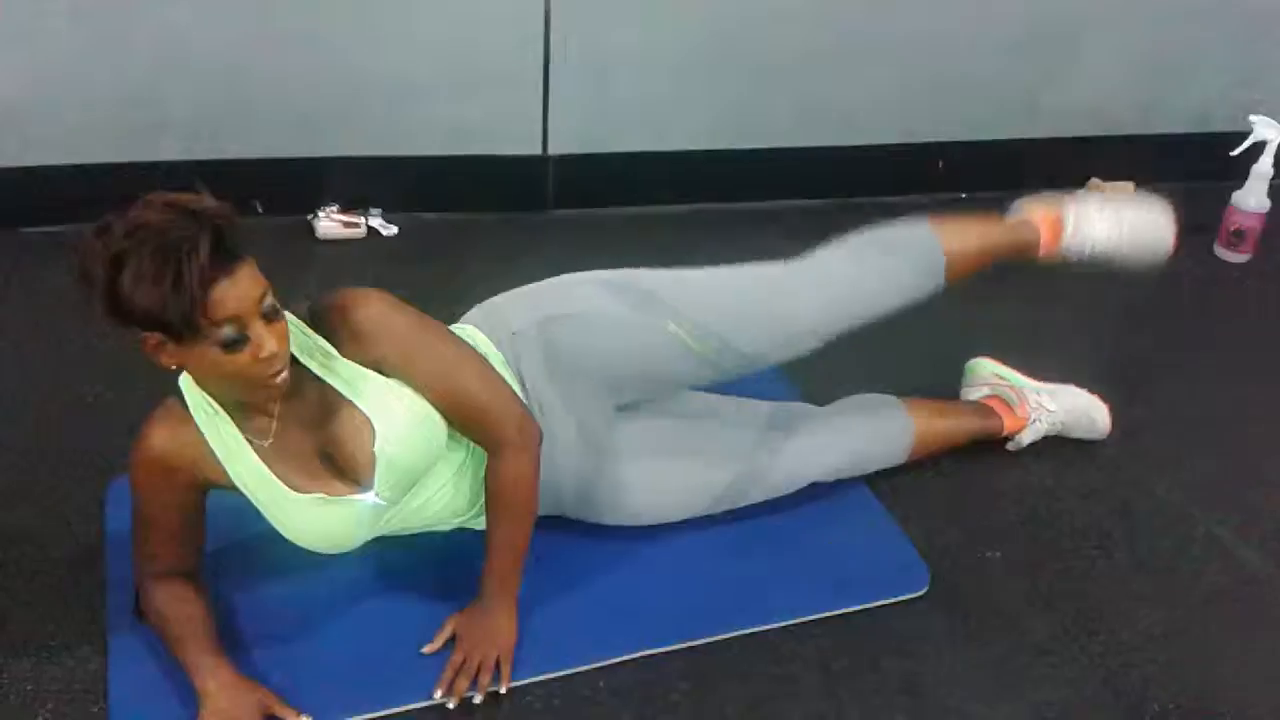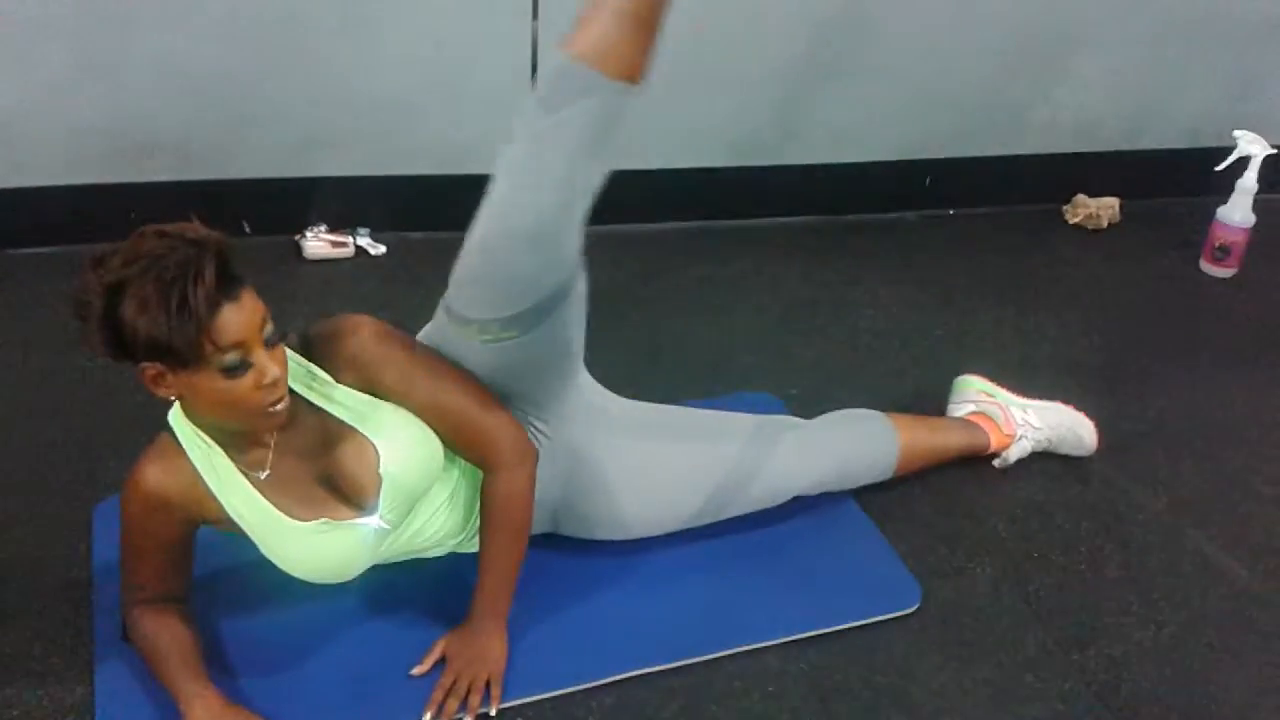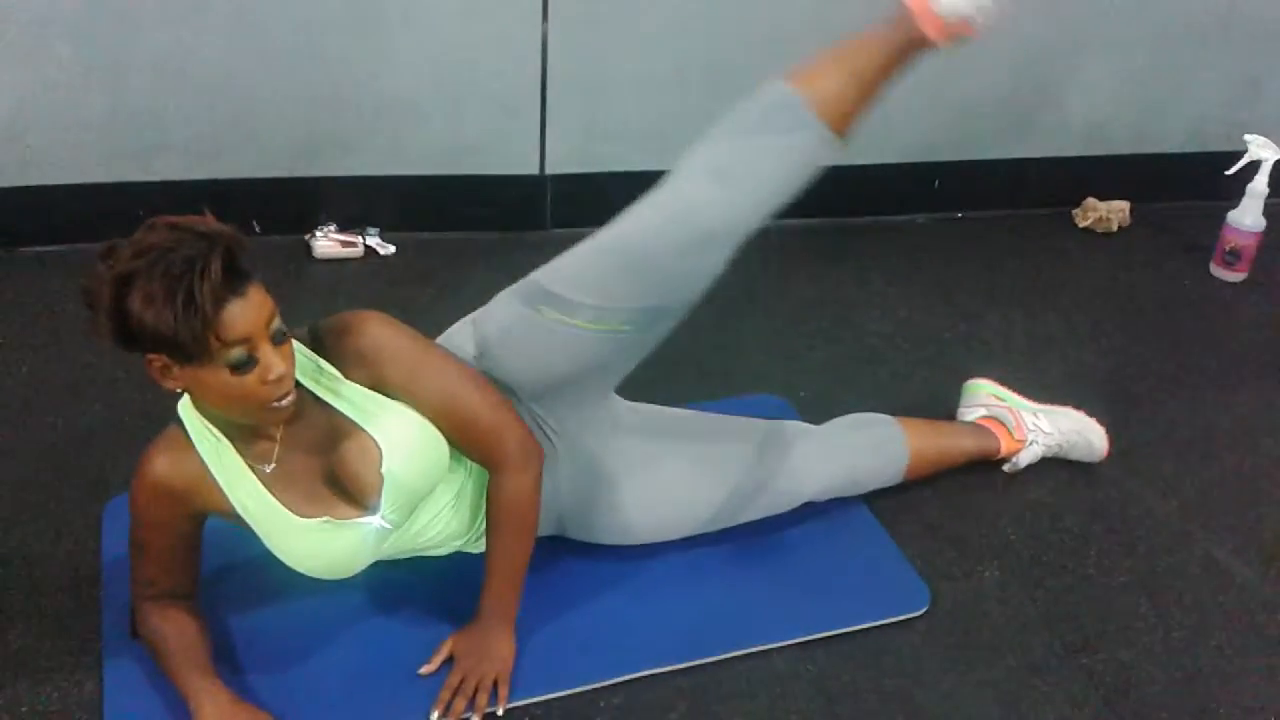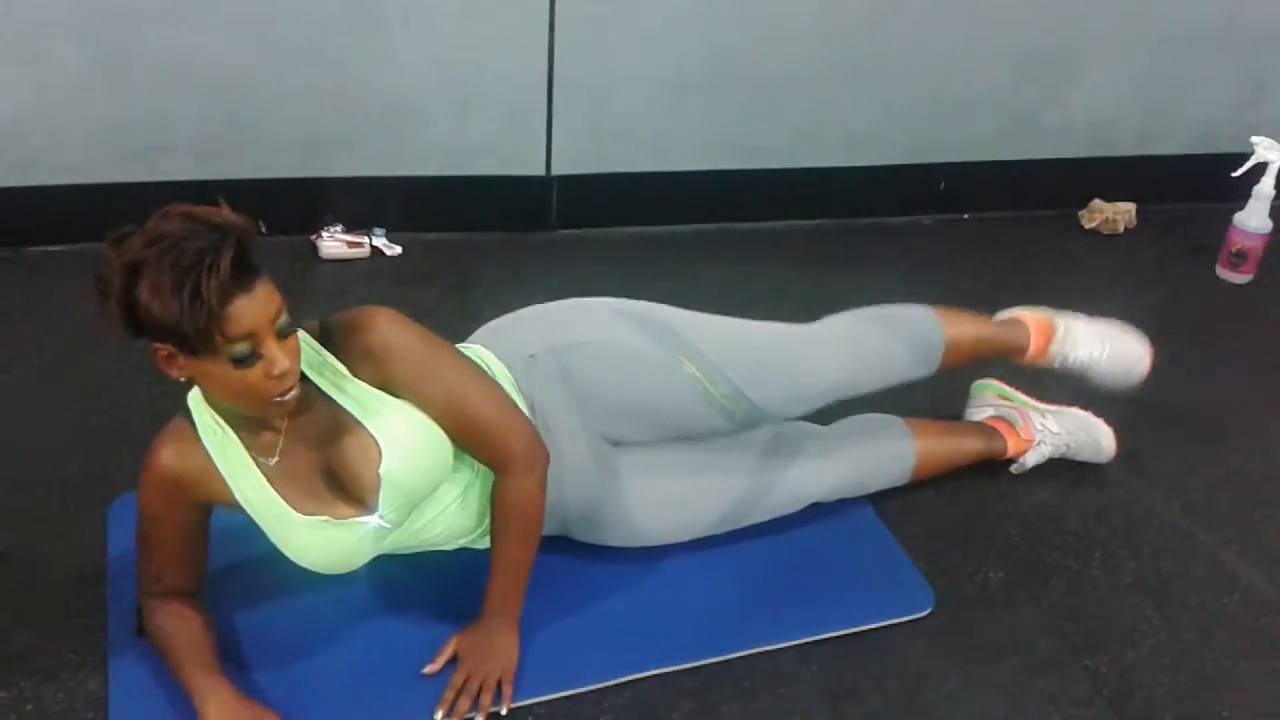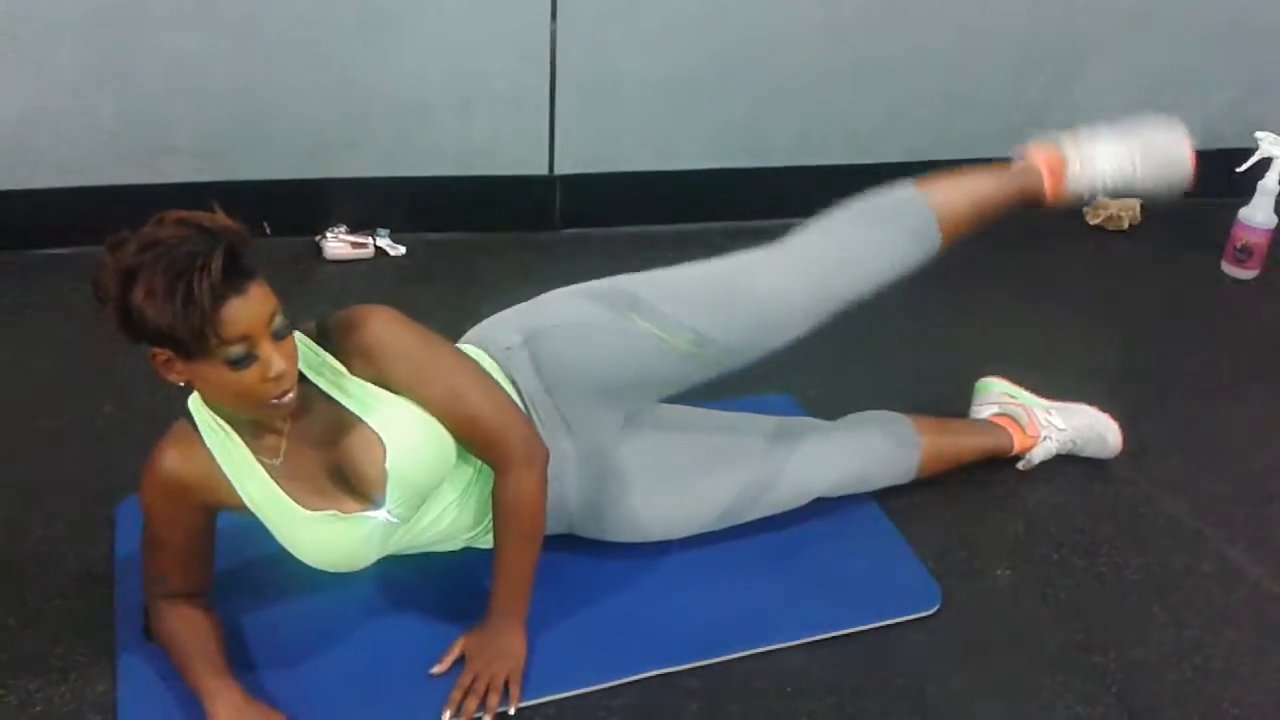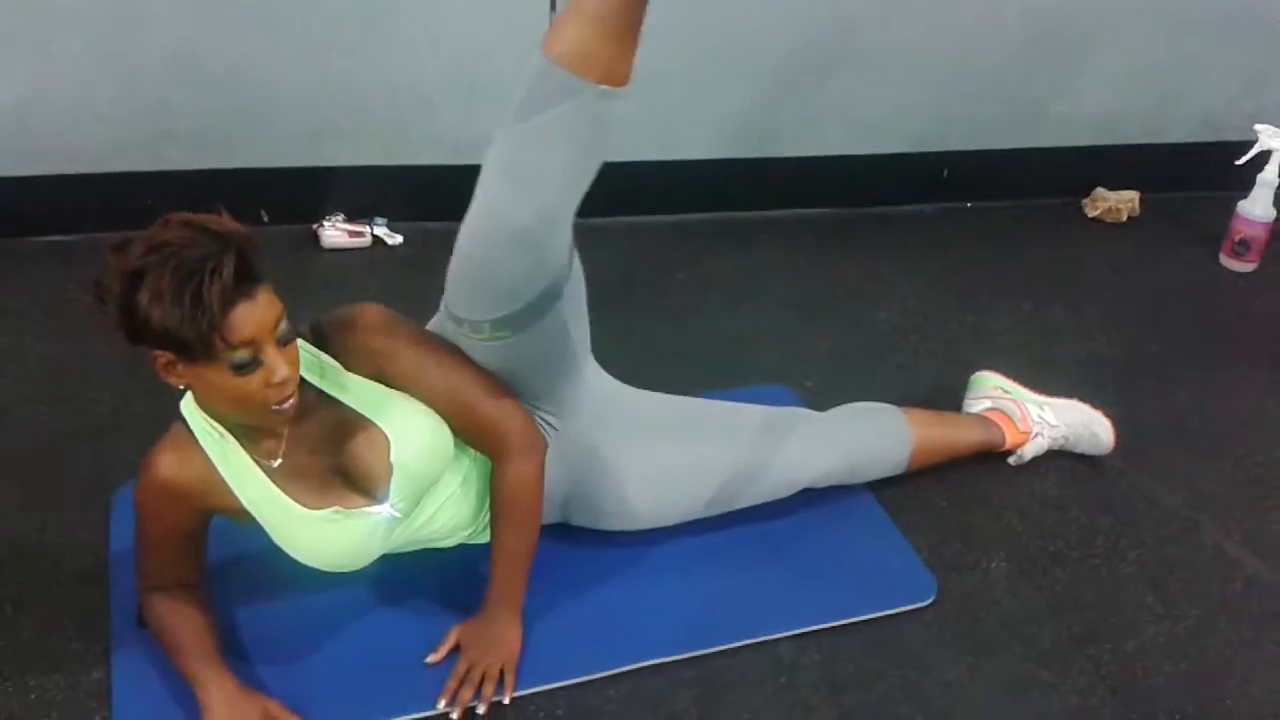
dt=0.5s
person 1, frame 1
left shoulder: (355, 324)
right shoulder: (173, 451)
left elbow: (514, 432)
right elbow: (165, 578)
left wrist: (498, 603)
left hip: (544, 364)
right hip: (561, 485)
left knee: (794, 306)
right knee: (798, 450)
left ankle: (1035, 227)
right ankle: (997, 409)
person 1, frame 2
left shoulder: (347, 353)
right shoulder: (167, 484)
left elbow: (509, 453)
right elbow: (152, 604)
left wrist: (489, 623)
left hip: (532, 415)
right hip: (525, 506)
right ankle: (982, 425)
person 1, frame 3
left shoulder: (356, 347)
right shoulder: (175, 475)
left elbow: (515, 457)
right elbow: (161, 599)
left wrist: (497, 622)
left hip: (534, 401)
right hip: (559, 504)
right knee: (799, 467)
right ankle: (995, 433)
person 1, frame 4
left shoulder: (368, 343)
right shoulder: (181, 469)
left elbow: (523, 456)
right elbow: (169, 595)
left wrist: (499, 622)
left hip: (555, 382)
right hip: (561, 508)
left knee: (816, 366)
right knee: (801, 467)
left ankle: (1022, 341)
right ankle: (1003, 431)
person 1, frame 5
left shoulder: (363, 340)
right shoulder: (186, 469)
left elbow: (519, 451)
right elbow: (175, 599)
left wrist: (508, 621)
left hip: (551, 376)
right hip: (571, 499)
left knee: (783, 291)
right knee: (811, 462)
left ankle: (1039, 174)
right ankle: (1009, 427)
person 1, frame 6
left shoulder: (356, 344)
right shoulder: (179, 474)
left elbow: (516, 448)
right elbow: (166, 590)
left wrist: (503, 611)
left hip: (537, 409)
right hip: (525, 484)
right ankle: (998, 422)
